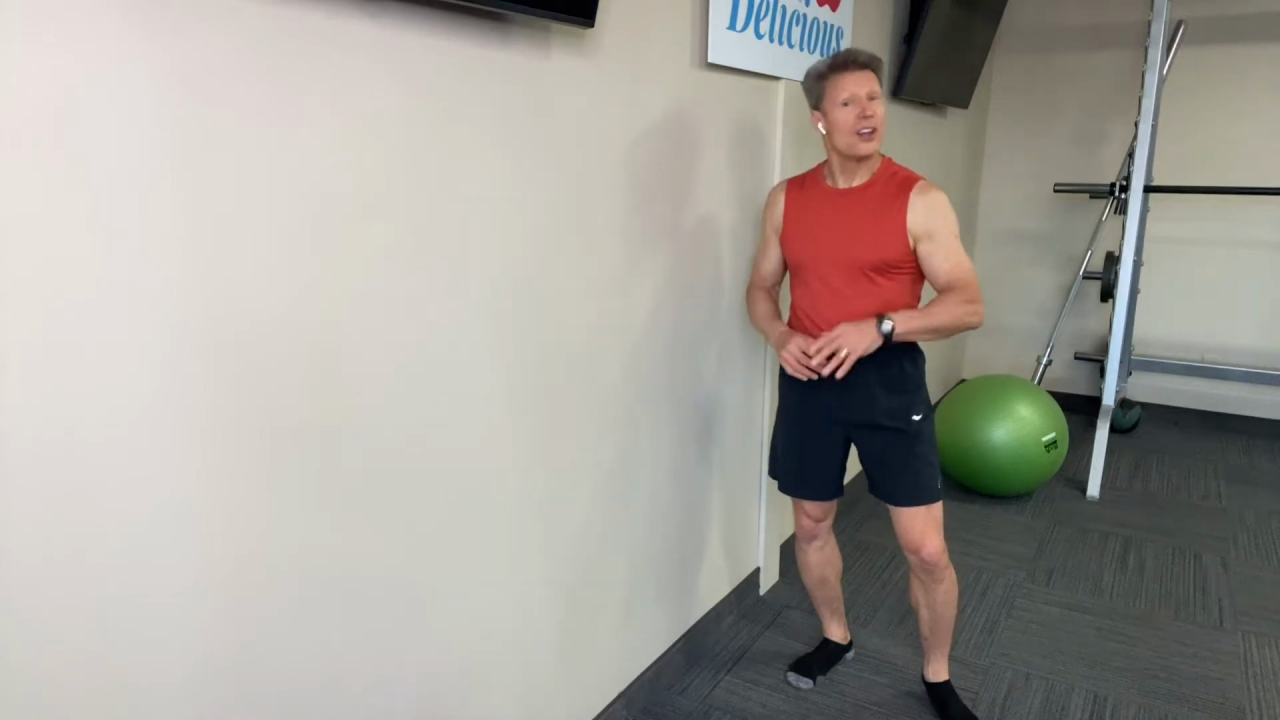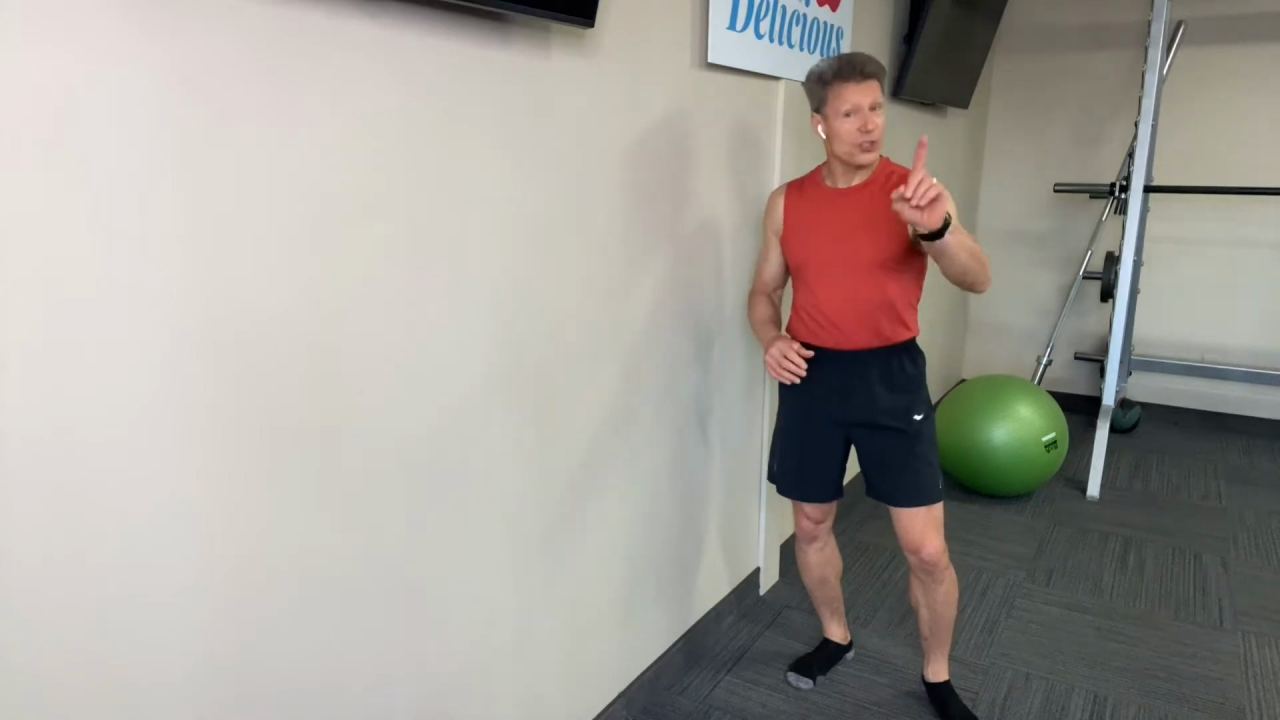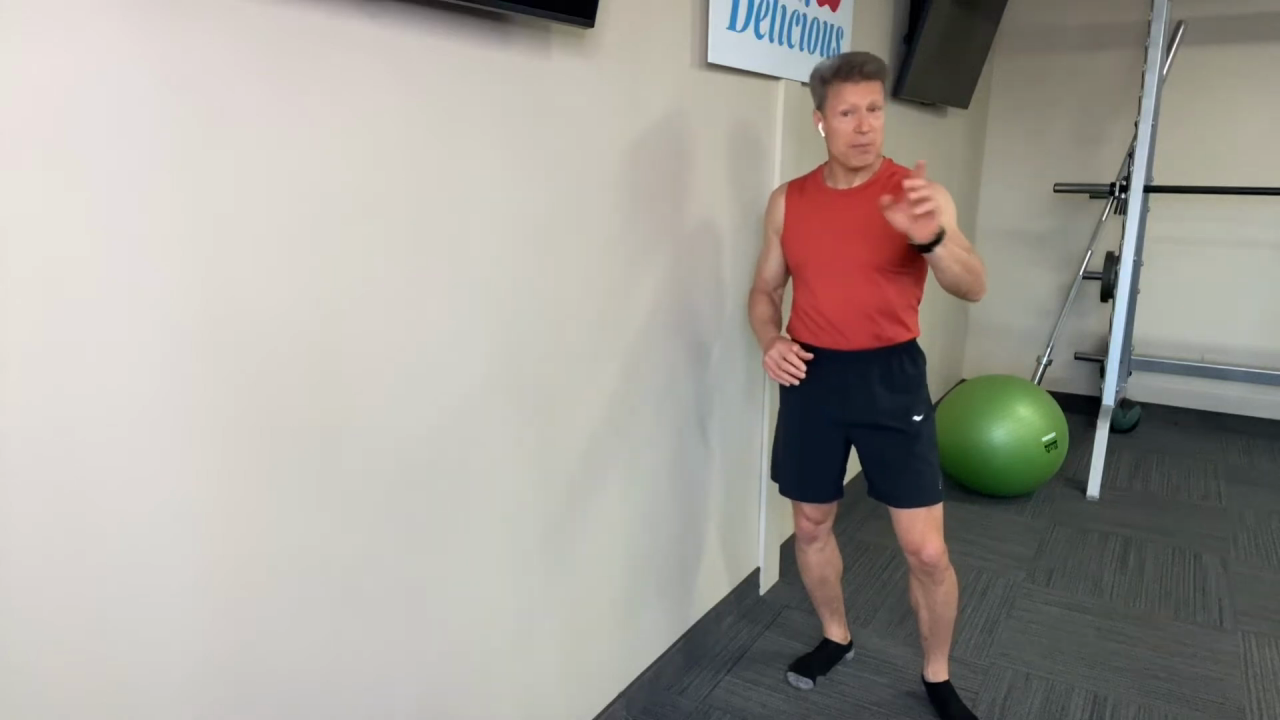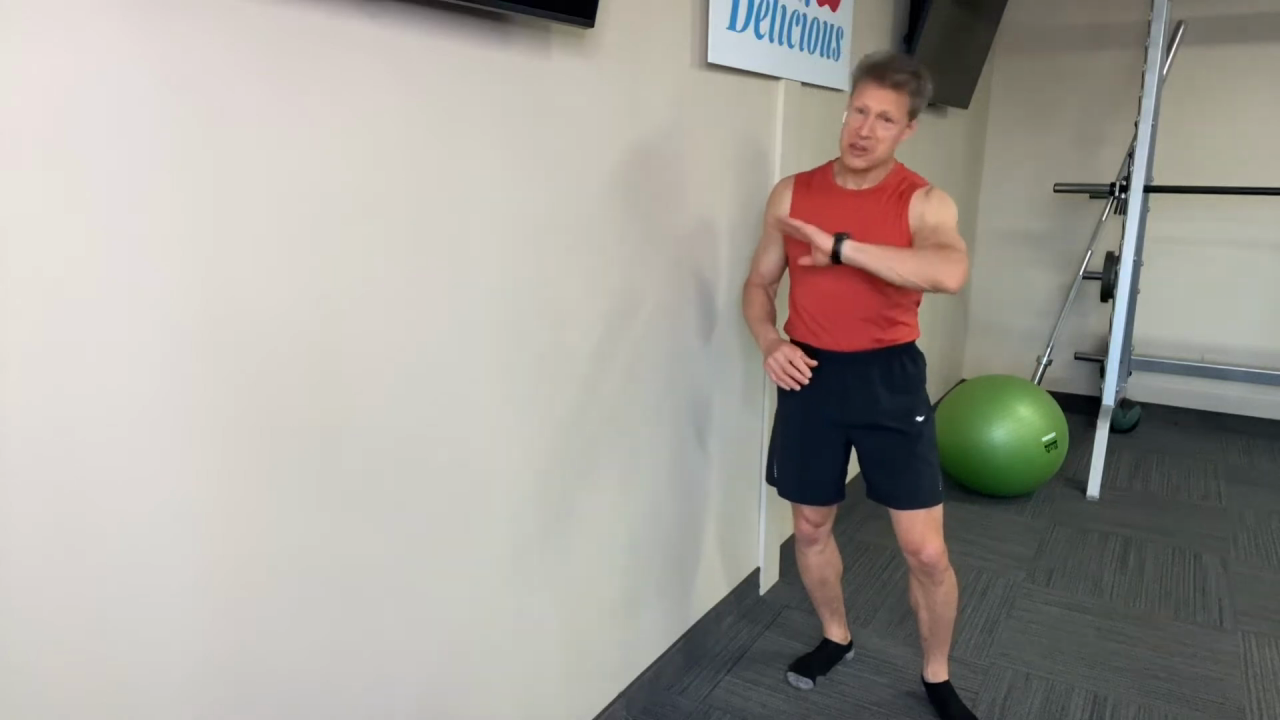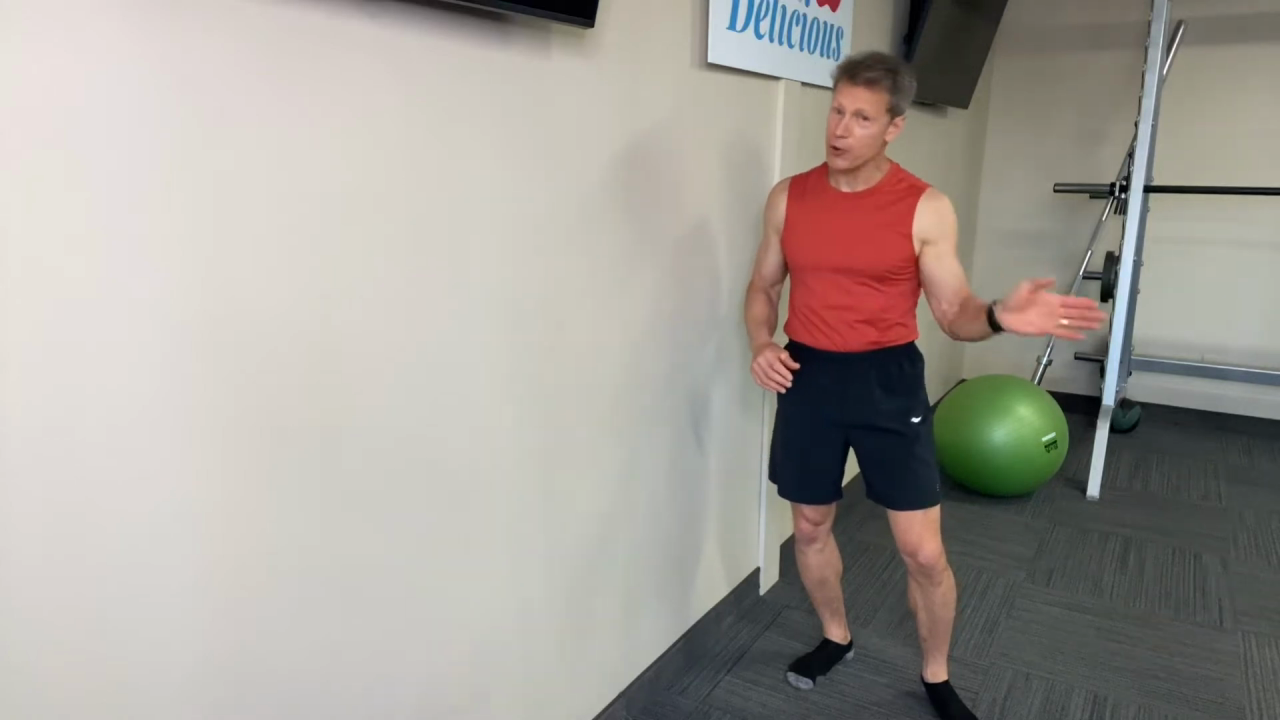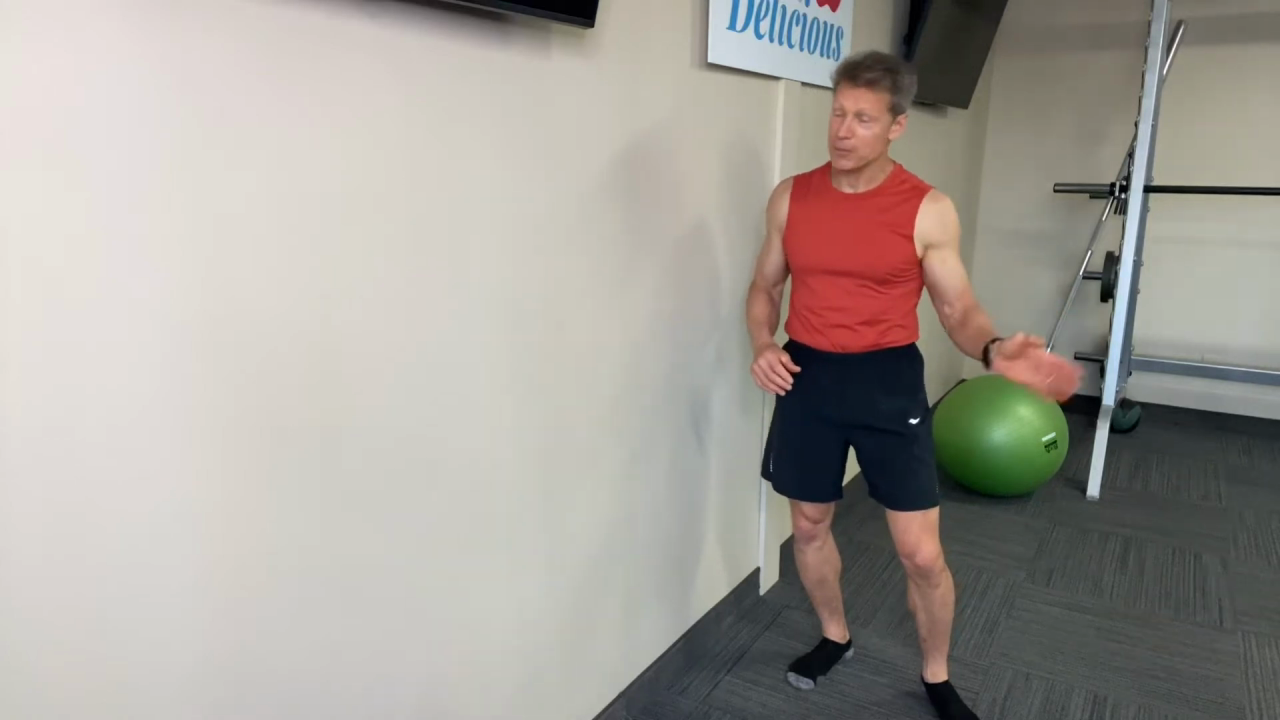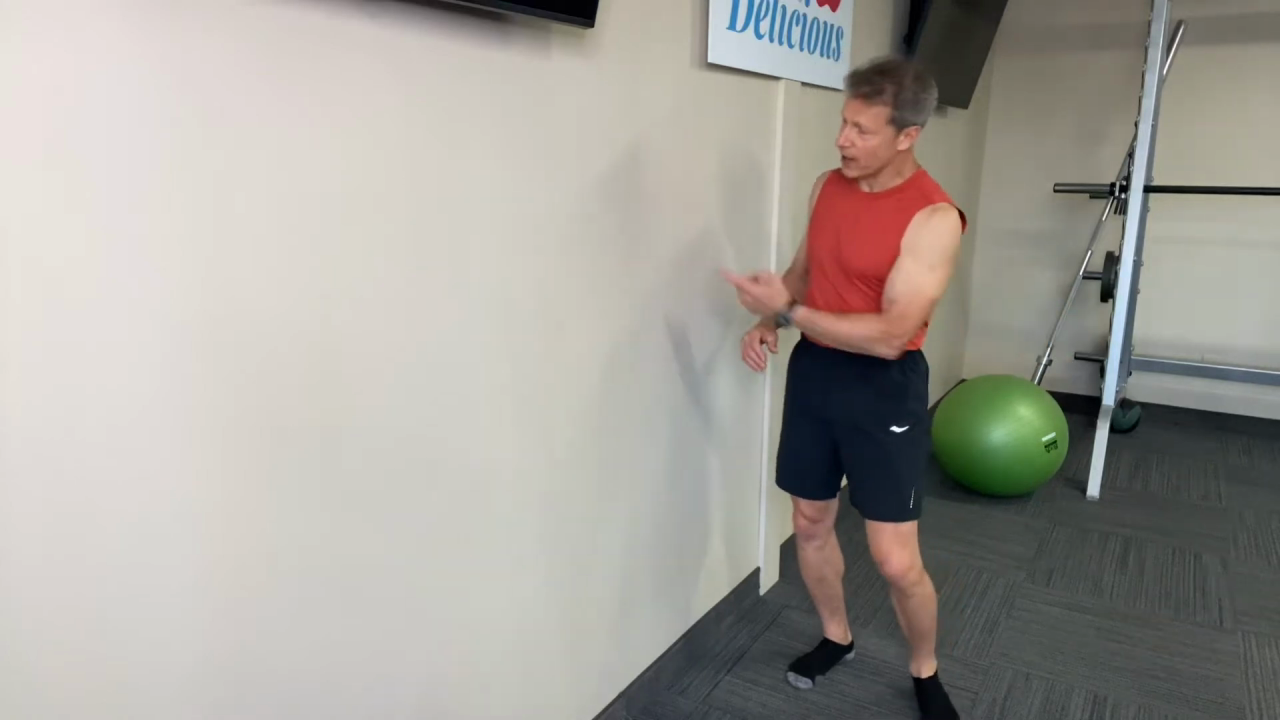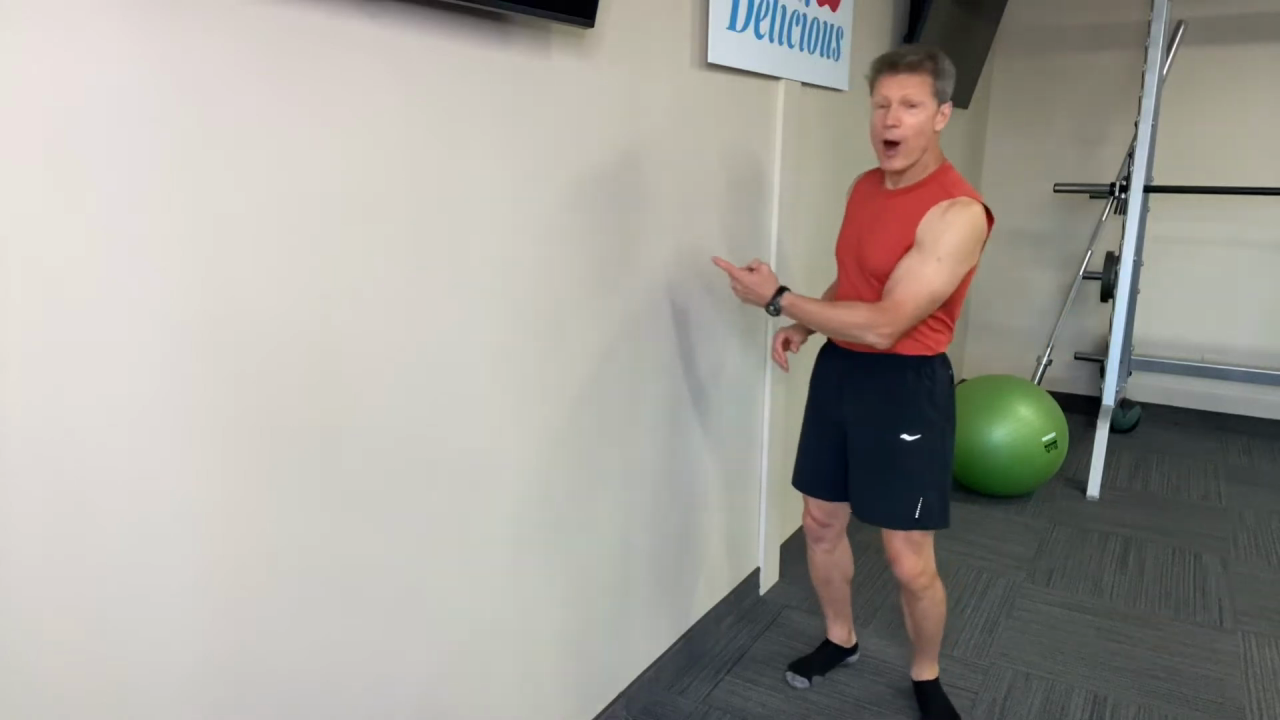
dt=0.3s
person 1, frame 1
left shoulder: (920, 199)
right shoulder: (786, 198)
left elbow: (967, 304)
right elbow: (760, 288)
left wrist: (878, 329)
right wrist: (781, 338)
left hip: (889, 378)
right hip: (809, 380)
left knee: (926, 548)
right knee: (811, 523)
right ankle: (835, 636)
person 1, frame 2
left shoulder: (914, 189)
right shoulder: (786, 201)
left elbow: (977, 279)
right elbow: (764, 290)
left wrist: (936, 226)
right wrist: (770, 340)
left hip: (889, 376)
right hip: (811, 376)
left knee: (926, 549)
right knee: (810, 524)
right ankle: (835, 636)
person 1, frame 3
left shoulder: (918, 196)
right shoulder: (787, 200)
left elbow: (972, 287)
right elbow: (765, 289)
left wrist: (931, 236)
right wrist: (770, 341)
left hip: (890, 377)
right hip: (811, 377)
left knee: (926, 550)
right knee: (810, 525)
right ankle: (835, 636)
person 1, frame 4
left shoulder: (925, 202)
right shoulder: (792, 194)
left elbow: (951, 275)
right elbow: (759, 284)
left wrist: (839, 246)
right wrist: (770, 341)
left hip: (889, 379)
right hip: (809, 376)
left knee: (926, 550)
right knee: (810, 526)
right ankle: (836, 636)
person 1, frame 5
left shoulder: (927, 207)
right shoulder: (789, 196)
left elbow: (953, 316)
right elbow: (763, 285)
left wrist: (1000, 315)
right wrist: (761, 343)
left hip: (888, 379)
right hip: (813, 377)
left knee: (923, 551)
right knee: (810, 526)
right ankle: (835, 636)
person 1, frame 6
left shoulder: (927, 209)
right shoulder: (790, 198)
left elbow: (958, 309)
right elbow: (763, 285)
left wrist: (997, 350)
right wrist: (761, 345)
left hip: (888, 382)
right hip: (814, 376)
left knee: (922, 555)
right knee: (809, 524)
right ankle: (833, 636)
person 1, frame 7
left shoulder: (934, 219)
right shoulder: (828, 187)
left elbow: (889, 336)
left wrist: (786, 312)
right wrist: (764, 323)
left hip: (884, 388)
right hip: (814, 373)
left knee: (896, 561)
right knee: (810, 521)
right ankle: (836, 636)
person 1, frame 8
left shoulder: (956, 213)
right shoulder: (864, 187)
left elbow: (883, 324)
left wrist: (779, 298)
right wrist: (801, 326)
left hip: (905, 388)
right hip: (838, 373)
left knee: (909, 562)
right knee: (820, 524)
right ankle: (841, 638)
